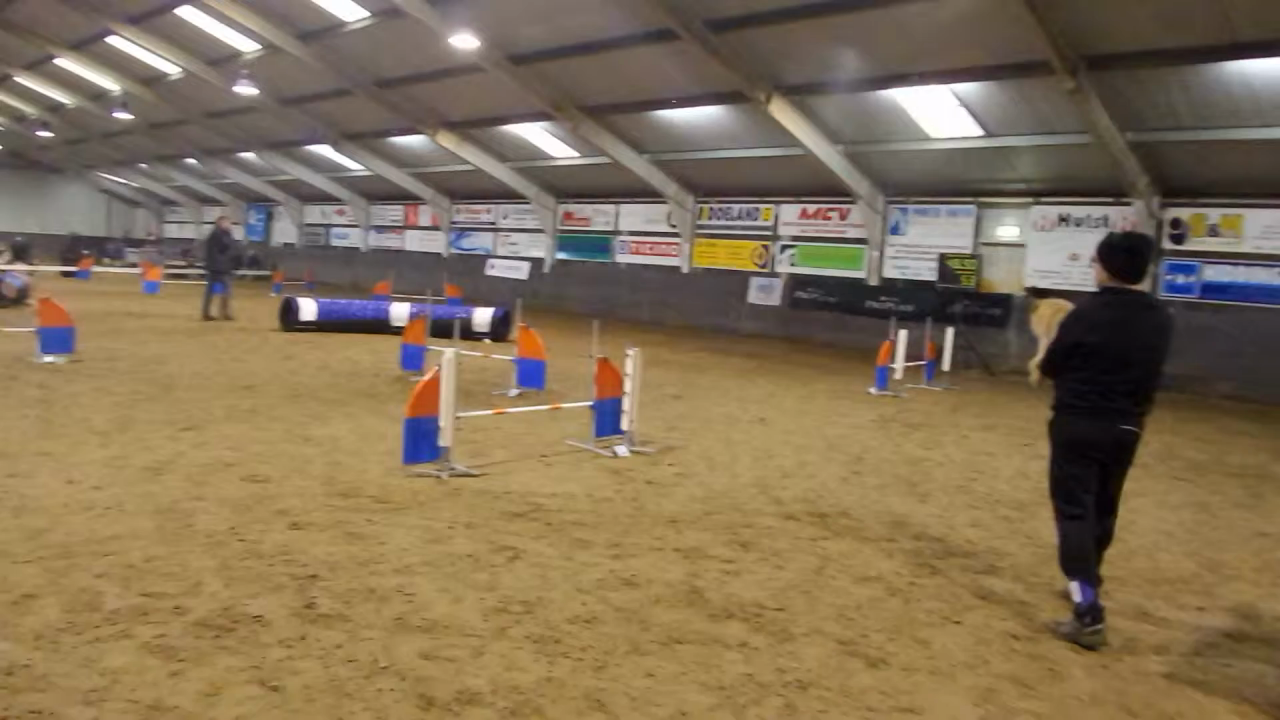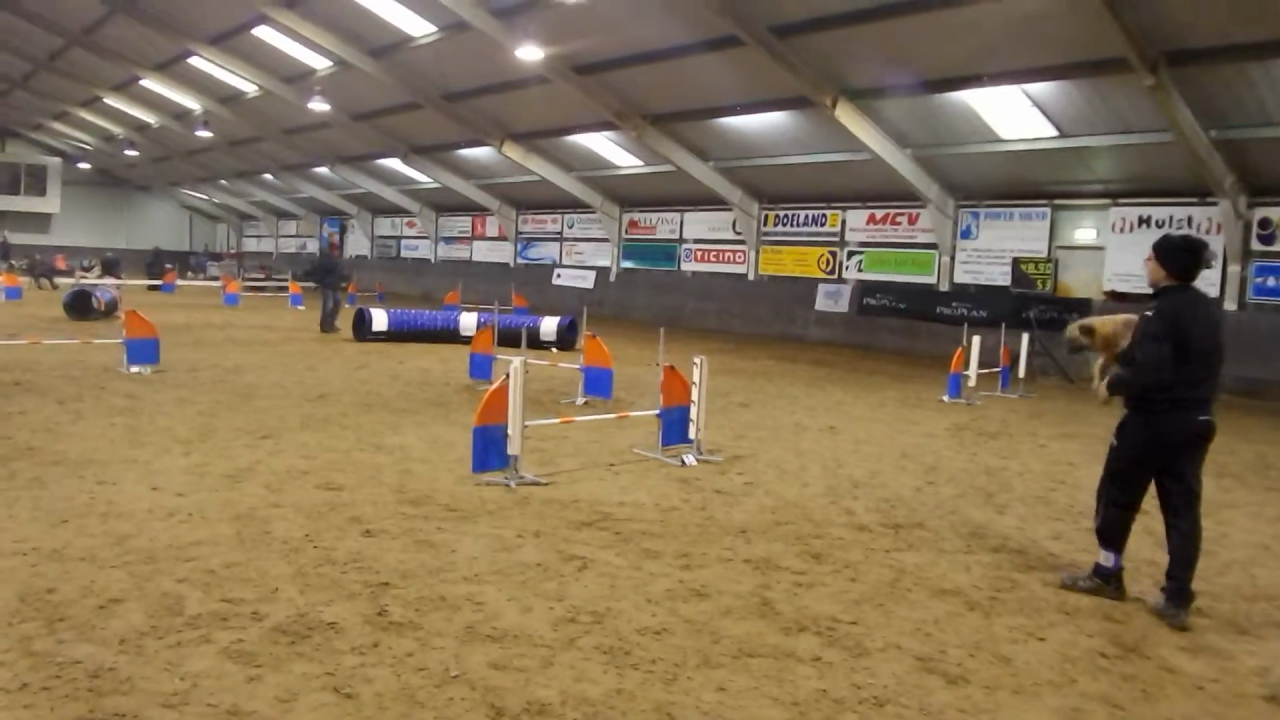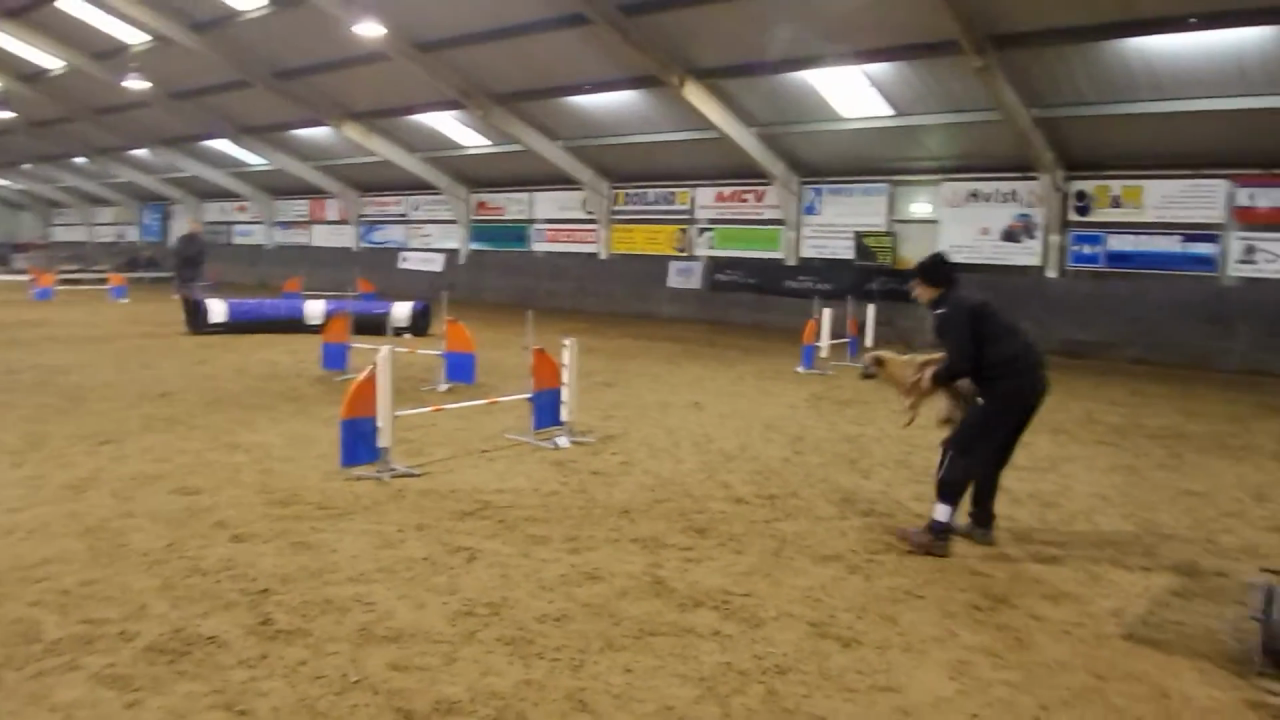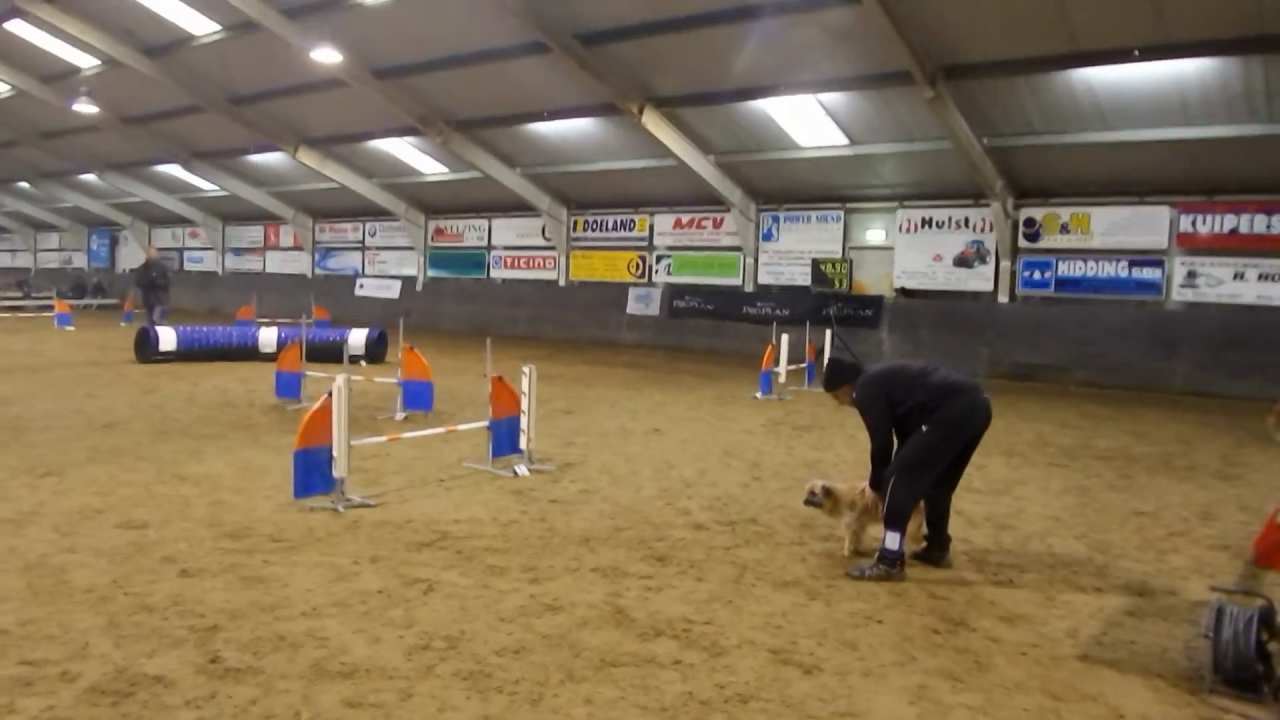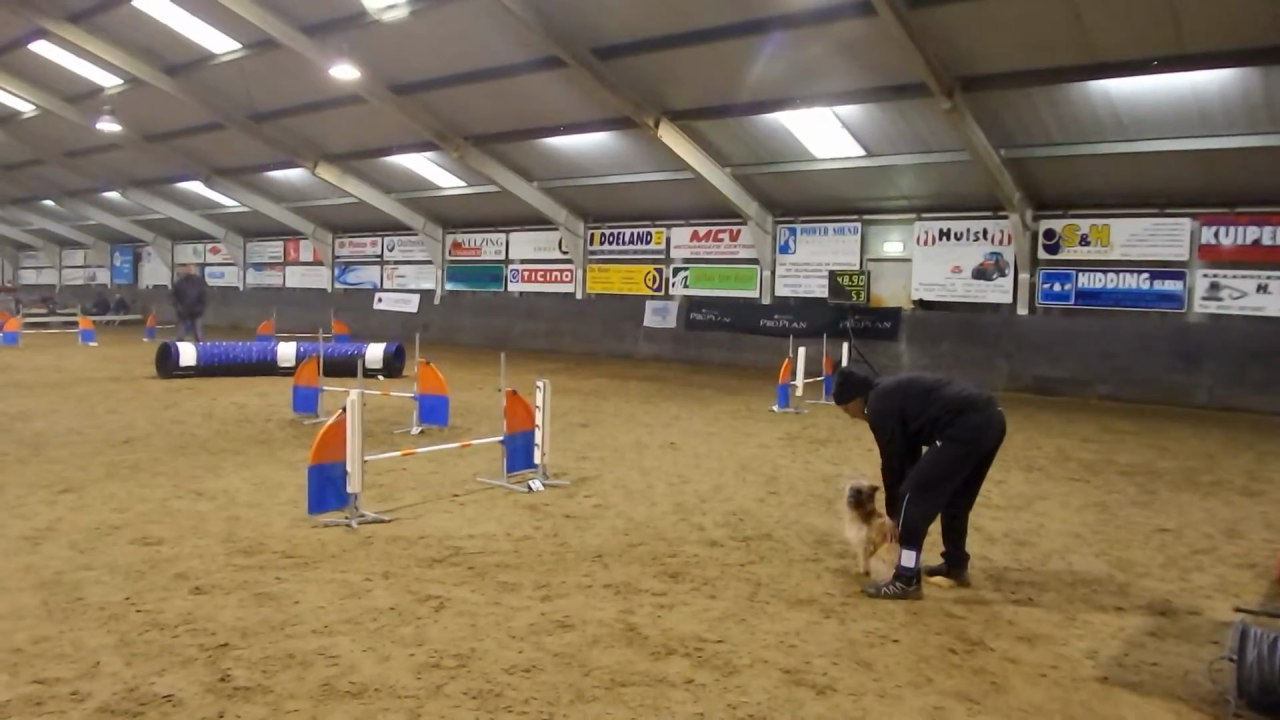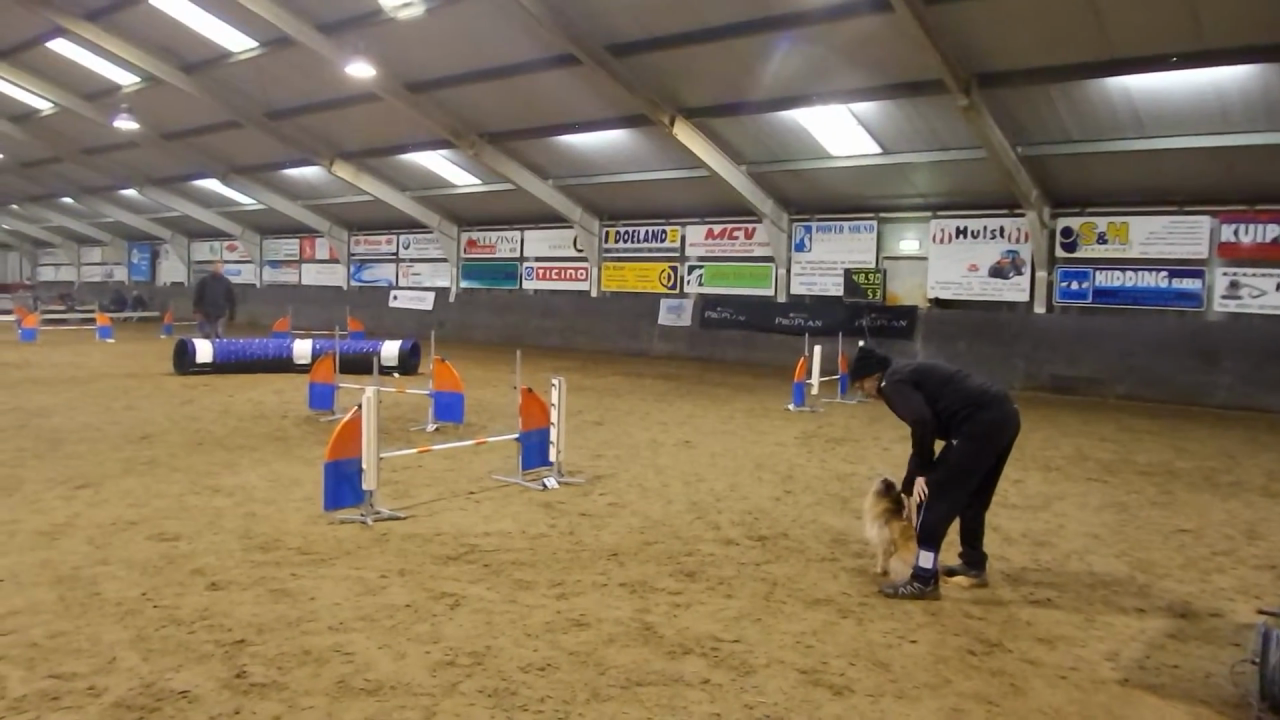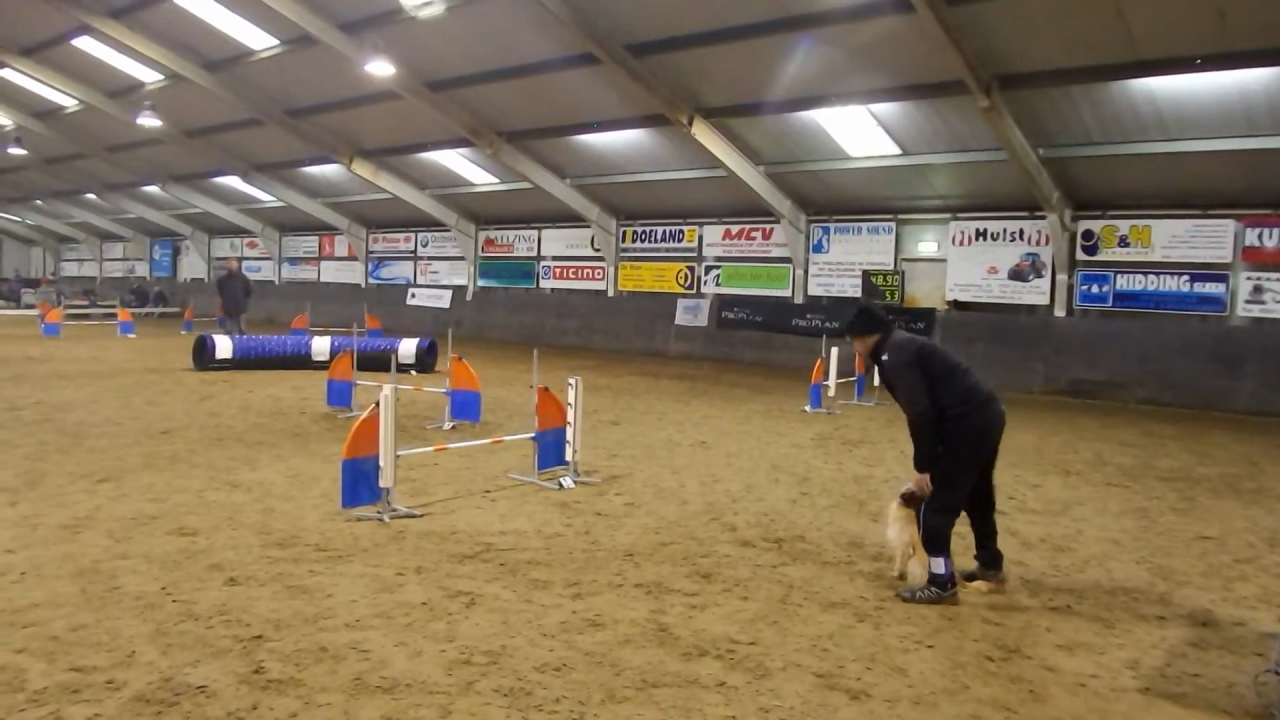
dt=0.7s
person 1, frame 1
left shoulder: (1087, 313)
right shoulder: (1160, 320)
left elbow: (1050, 366)
right elbow: (1148, 373)
left wrist: (1076, 369)
left hip: (1077, 426)
right hip: (1125, 430)
left knee: (1075, 514)
right knee: (1103, 513)
left ankle: (1088, 617)
right ankle: (1086, 590)
person 1, frame 2
left shoulder: (1160, 313)
right shoulder: (1206, 308)
left elbow: (1150, 373)
left wrist: (1112, 384)
right wrist: (1128, 357)
left hip: (1152, 422)
right hip: (1197, 423)
left knee: (1117, 497)
right knee: (1183, 509)
left ankle: (1107, 576)
right ankle: (1178, 601)
person 1, frame 3
left shoulder: (948, 311)
right shoulder: (963, 304)
left elbow: (960, 362)
left wrist: (934, 379)
right wrist: (941, 374)
left hip: (1009, 385)
right hip: (1030, 379)
left knee: (959, 450)
right knee: (990, 453)
left ankle: (938, 531)
right ankle: (981, 523)
person 1, frame 4
left shoulder: (866, 390)
right shoulder: (883, 379)
left elbow: (881, 443)
right elbow: (906, 434)
left wrist: (876, 486)
left hip: (952, 412)
right hip: (977, 404)
left knee: (899, 480)
right knee: (938, 482)
left ankle: (890, 563)
right ankle: (938, 549)
person 1, frame 5
left shoulder: (879, 404)
right shoulder: (894, 391)
left elbow: (892, 460)
right elbow: (910, 452)
left wrist: (893, 511)
right wrist: (900, 506)
left hip: (966, 427)
right hip: (991, 418)
left knee: (914, 497)
right knee: (955, 498)
left ankle: (906, 581)
right ankle: (955, 566)
person 1, frame 6
left shoulder: (893, 382)
right shoulder: (908, 375)
left elbow: (922, 422)
right elbow: (925, 426)
left wrist: (921, 471)
right wrist: (907, 487)
left hip: (981, 423)
right hip: (1005, 415)
left knee: (934, 495)
right knee: (972, 496)
left ankle: (924, 580)
right ankle: (974, 565)
person 1, frame 7
left shoulder: (895, 356)
right shoulder: (902, 347)
left elbow: (919, 412)
left wrist: (922, 466)
right wrist: (925, 461)
left hip: (966, 422)
right hip: (986, 414)
left knee: (935, 502)
right knee: (975, 497)
left ankle: (941, 584)
right ankle: (991, 566)
